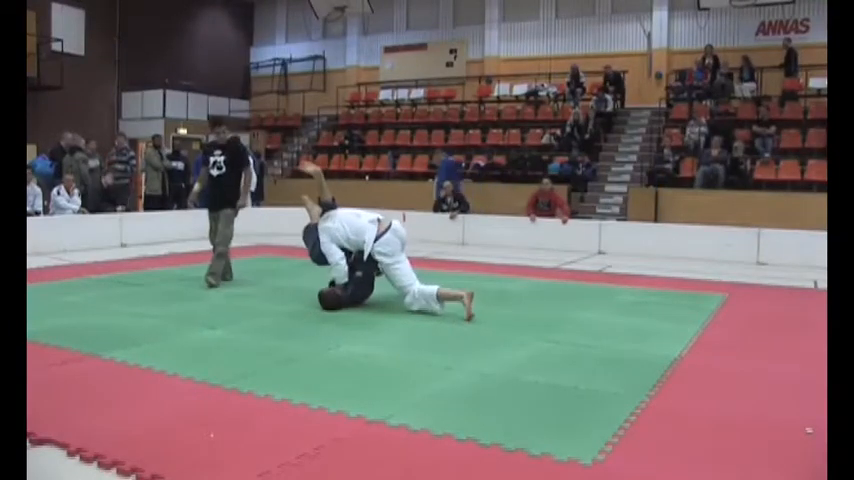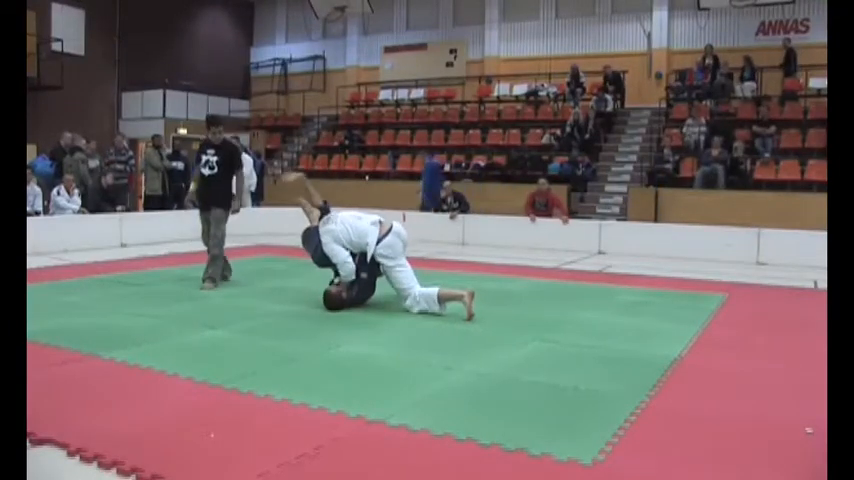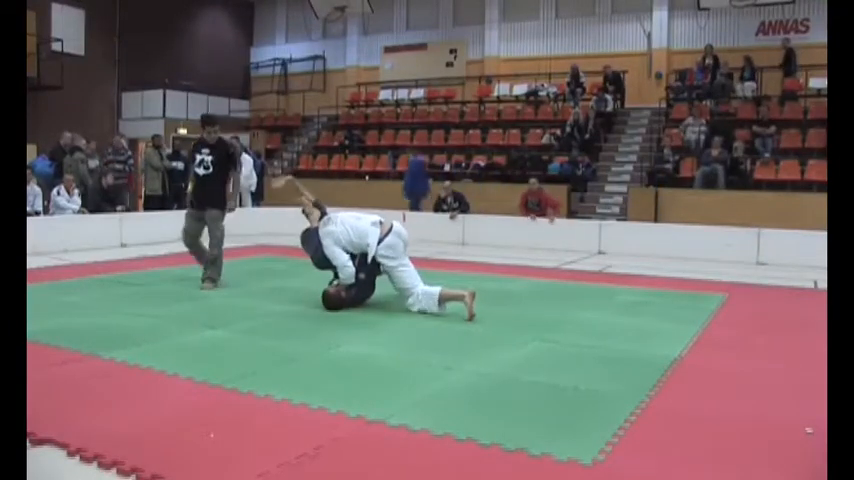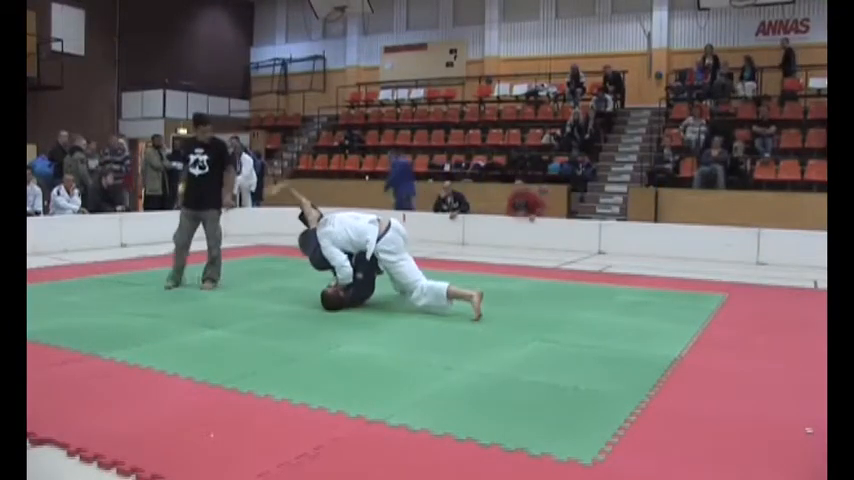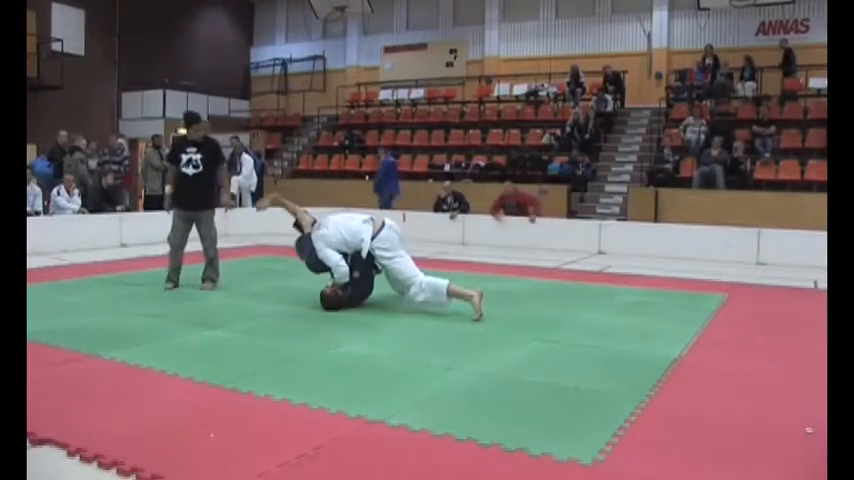
dt=0.2s
person 1, frame 1
left shoulder: (324, 235)
right shoulder: (332, 214)
left elbow: (340, 267)
left hip: (383, 245)
right hip: (393, 227)
left knee: (413, 296)
left ankle: (460, 296)
person 1, frame 2
left shoulder: (326, 239)
right shoulder: (330, 217)
left elbow: (347, 266)
left wrist: (341, 288)
left hip: (385, 247)
right hip: (394, 230)
left knee: (413, 298)
left ankle: (460, 295)
person 1, frame 3
left shoulder: (326, 240)
right shoulder: (329, 218)
left elbow: (347, 269)
left wrist: (340, 289)
left hip: (385, 248)
right hip: (394, 229)
left knee: (416, 296)
left ankle: (462, 295)
person 1, frame 4
left shoulder: (324, 242)
right shoulder: (327, 220)
left elbow: (345, 270)
right elbow: (308, 205)
left wrist: (337, 289)
left hip: (384, 246)
right hip: (392, 226)
left knee: (419, 288)
left ankle: (470, 296)
person 1, frame 5
left shoulder: (319, 244)
right shoulder: (319, 224)
left elbow: (341, 269)
right elbow: (299, 211)
left wrist: (335, 288)
left hip: (379, 243)
right hip: (385, 226)
left knee: (416, 283)
left ankle: (469, 295)
person 2, frame 1
left shoulder: (237, 147)
right shoulder: (209, 148)
left elbow: (247, 172)
left wrist: (243, 196)
right wrist: (196, 190)
left hip: (229, 201)
right hip: (213, 200)
left knee: (222, 239)
right knee: (215, 239)
left ankle: (214, 275)
right ankle: (225, 273)
person 2, frame 2
left shoulder: (231, 149)
right shoulder: (203, 146)
left elbow: (239, 175)
left wrist: (237, 200)
right wrist: (192, 191)
left hip: (221, 202)
right hip: (204, 200)
left knee: (216, 241)
right knee: (208, 240)
left ankle: (211, 277)
right ankle: (224, 270)
person 2, frame 3
left shoulder: (226, 148)
right shoulder: (197, 145)
left elbow: (234, 174)
left wrist: (232, 199)
right wrist: (190, 191)
left hip: (216, 202)
right hip: (197, 200)
left knee: (215, 241)
right knee: (189, 237)
left ankle: (211, 277)
right ankle: (210, 265)
person 2, frame 4
left shoulder: (219, 146)
right shoulder: (188, 145)
left elbow: (229, 171)
left wrist: (227, 195)
right wrist: (181, 193)
left hip: (211, 202)
right hip: (190, 202)
left knee: (213, 242)
right knee: (181, 240)
left ankle: (211, 278)
right ankle: (176, 277)
person 2, frame 5
left shoulder: (211, 144)
right shoulder: (178, 144)
left elbow: (221, 169)
right elbow: (172, 170)
left wrist: (225, 194)
right wrist: (168, 194)
left hip: (205, 203)
right hip: (181, 202)
left knee: (209, 242)
right knee: (175, 242)
left ankle: (210, 278)
right ankle: (172, 278)
